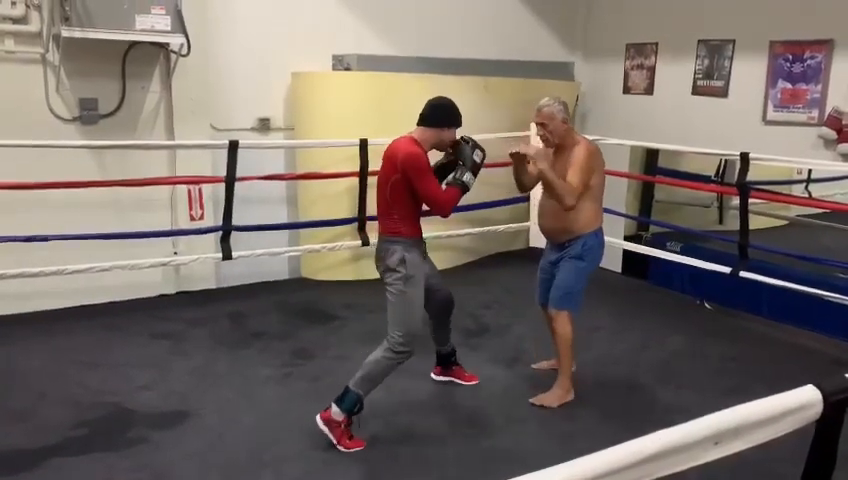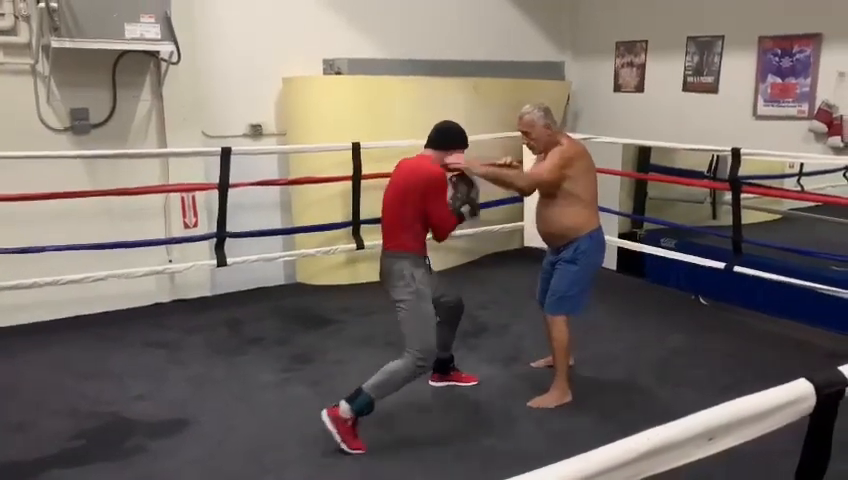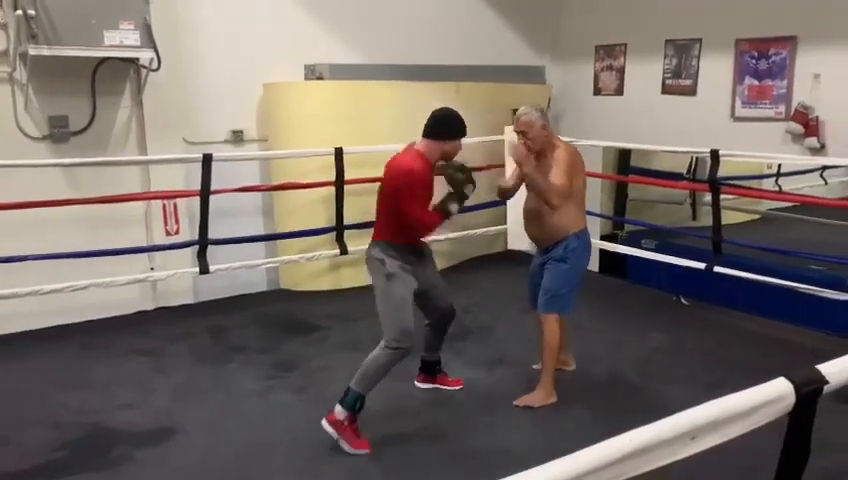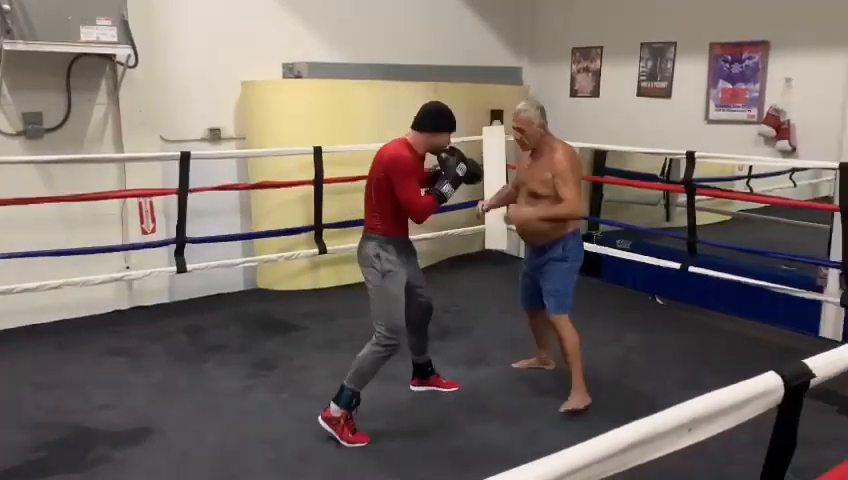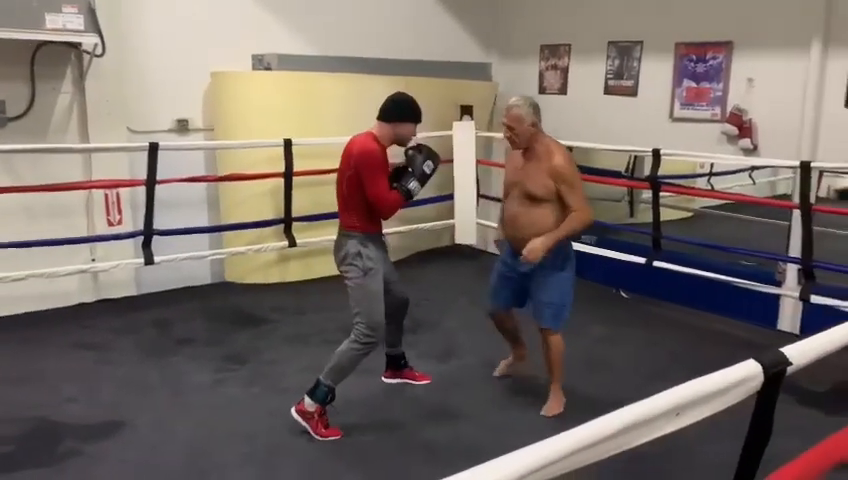
dt=0.4s
person 1, frame 1
left shoulder: (402, 147)
right shoulder: (411, 155)
right elbow: (441, 205)
left wrist: (450, 163)
right wrist: (468, 168)
left hip: (404, 246)
right hip: (401, 251)
left knee: (442, 300)
right knee: (401, 343)
left ankle: (446, 364)
right ankle: (337, 414)
person 1, frame 2
left shoulder: (407, 167)
right shoulder: (433, 174)
right elbow: (442, 229)
left wrist: (458, 200)
right wrist: (462, 202)
left hip: (406, 262)
right hip: (405, 266)
left knee: (451, 306)
right knee: (419, 356)
left ankle: (444, 369)
right ankle: (344, 413)
person 1, frame 3
left shoulder: (415, 155)
right shoulder: (412, 167)
right elbow: (421, 226)
right wrist: (456, 199)
left hip: (412, 251)
right hip: (390, 257)
left knee: (443, 310)
right knee: (398, 341)
left ankle: (430, 371)
right ankle: (342, 415)
person 1, frame 4
left shoulder: (410, 154)
right shoulder: (398, 157)
right elbow: (418, 211)
left wrist: (440, 174)
right wrist: (449, 180)
left hip: (399, 245)
right hip: (381, 250)
left knee: (422, 308)
right knee: (389, 336)
left ankle: (423, 374)
right ankle: (337, 411)
person 1, frame 5
left shoulder: (373, 147)
right shoulder: (366, 151)
right elbow: (385, 207)
left wrist: (404, 170)
right wrist: (416, 177)
left hip: (373, 243)
right hip: (359, 247)
left knee: (397, 302)
right knee: (368, 332)
left ankle: (395, 367)
right ankle: (311, 405)
person 2, frame 1
left shoulder: (583, 151)
right shoulder: (550, 149)
left elbow: (569, 199)
right elbow: (525, 186)
left wrist: (543, 166)
right wrist: (520, 163)
left hip: (582, 244)
right hip: (556, 243)
left knee: (559, 310)
right knee: (547, 305)
left ankle: (563, 387)
right ankle: (563, 359)
person 2, frame 2
left shoulder: (567, 153)
right shoulder: (549, 153)
left elbow: (525, 183)
right elbow: (526, 186)
left wrist: (476, 168)
right wrist: (508, 171)
left hip: (582, 246)
right hip: (560, 245)
left knee: (556, 313)
right knee: (548, 305)
left ankle: (560, 389)
right ankle: (561, 356)
person 2, frame 3
left shoulder: (563, 155)
right shoulder: (533, 155)
left elbow: (555, 198)
right elbow: (506, 191)
left wrist: (525, 168)
right wrist: (510, 180)
left hip: (568, 247)
right hip: (546, 246)
left knee: (550, 312)
right knee: (541, 307)
left ankle: (545, 389)
right ankle: (563, 357)
person 2, frame 4
left shoulder: (560, 157)
right shoulder: (527, 154)
left elbow: (575, 208)
right elbow: (515, 188)
left wrist: (533, 214)
right wrist: (491, 203)
left hip: (560, 249)
right hip: (535, 248)
left knee: (558, 315)
right knee: (533, 306)
left ankle: (579, 389)
right ankle: (543, 356)
person 2, frame 5
left shoulder: (557, 161)
right shoulder: (514, 153)
left elbow: (583, 215)
left wrist: (545, 243)
right wrist: (502, 230)
left hip: (550, 258)
right hip: (513, 251)
left knee: (548, 327)
right knee: (498, 310)
left ankle: (556, 392)
right ankle: (518, 351)
